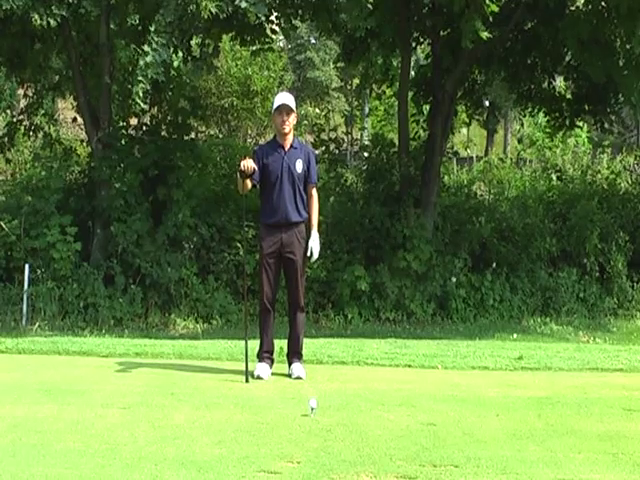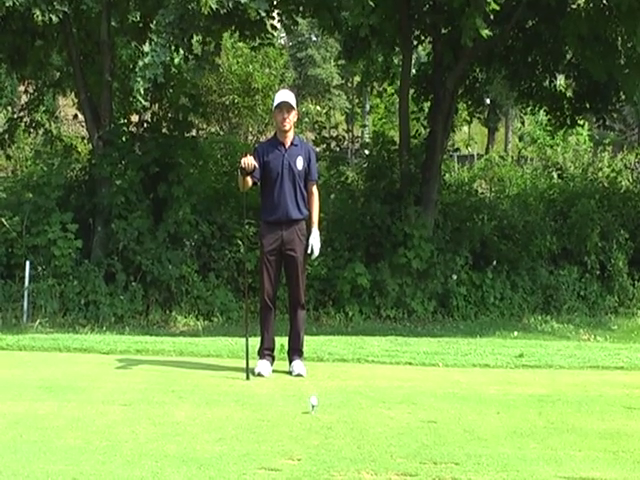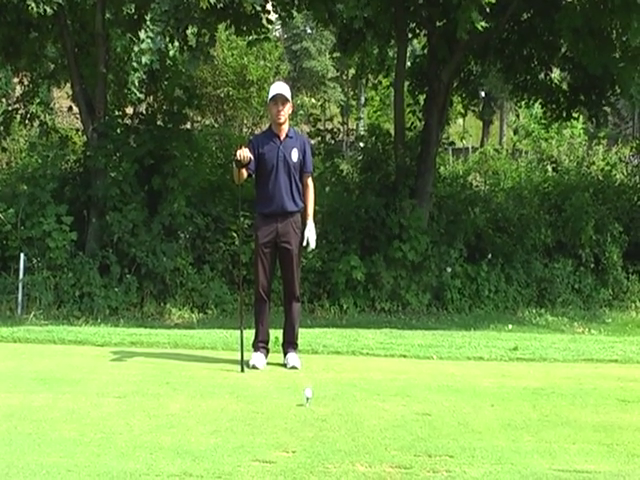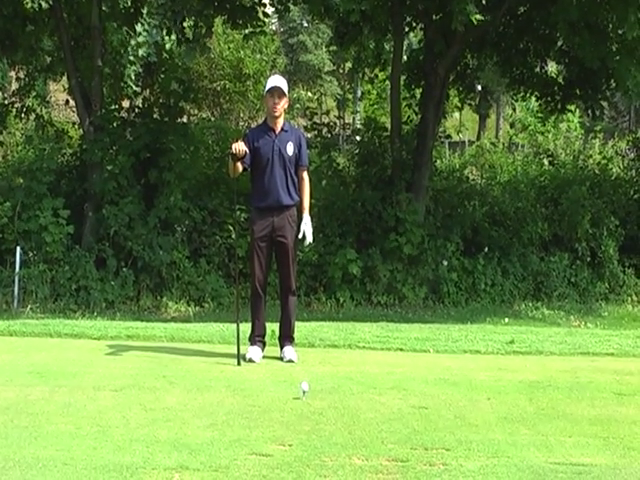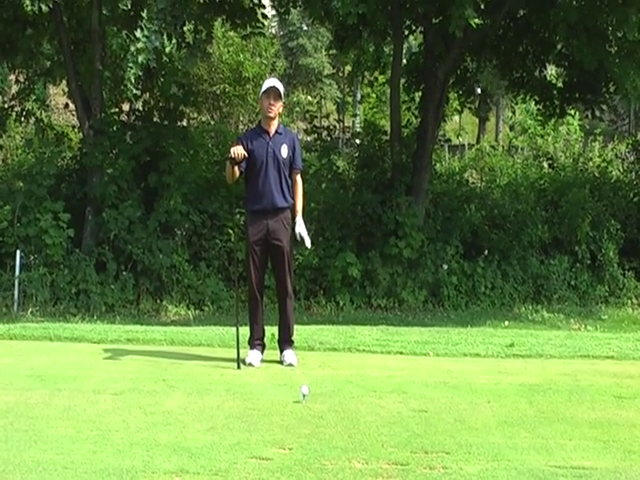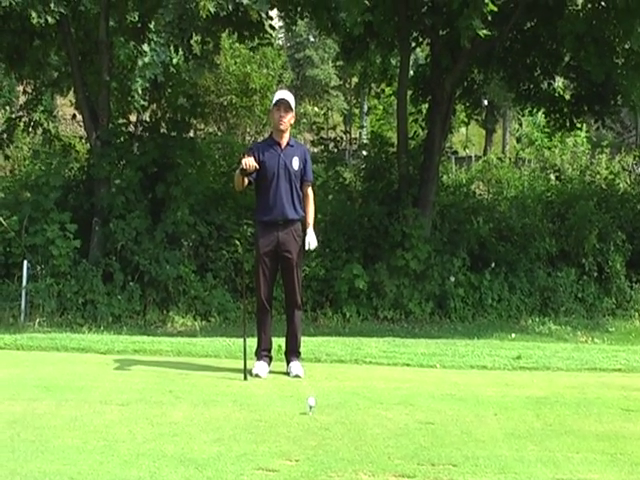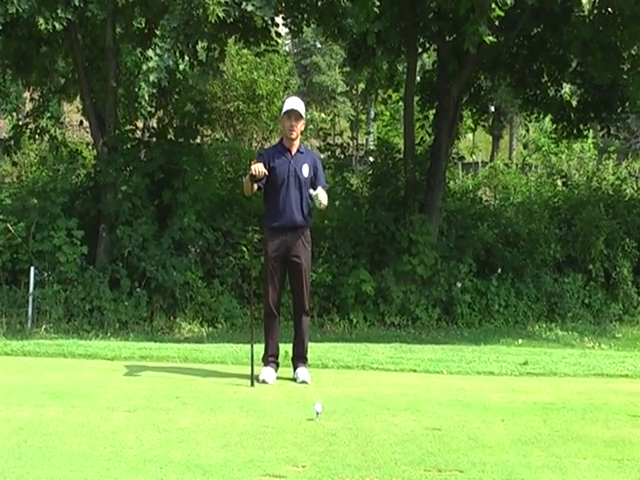
dt=0.7s
person 1, frame 1
left shoulder: (306, 153)
right shoulder: (262, 152)
left elbow: (312, 194)
right elbow: (245, 189)
left wrist: (314, 231)
right wrist: (243, 174)
left hip: (296, 231)
right hip: (269, 231)
left knee: (297, 298)
right knee: (266, 298)
left ankle: (295, 359)
right ankle: (265, 358)
person 1, frame 2
left shoulder: (306, 150)
right shoulder: (263, 150)
left elbow: (313, 191)
right elbow: (246, 186)
left wrist: (315, 229)
right wrist: (244, 171)
left hip: (297, 229)
right hip: (269, 229)
left knee: (297, 296)
right knee: (267, 295)
left ankle: (296, 356)
right ankle: (266, 355)
person 1, frame 3
left shoulder: (301, 142)
right shoulder: (257, 142)
left elbow: (308, 183)
right elbow: (240, 179)
left wrist: (310, 221)
right wrist: (239, 163)
left hip: (291, 221)
right hip: (264, 221)
left knee: (292, 288)
right knee: (262, 287)
left ankle: (290, 348)
right ankle: (260, 347)
person 1, frame 4
left shoulder: (296, 136)
right shoulder: (253, 136)
left elbow: (303, 177)
right elbow: (235, 172)
left wrist: (306, 215)
right wrist: (235, 156)
left hip: (287, 215)
right hip: (260, 215)
left knee: (288, 282)
right knee: (258, 281)
left ankle: (287, 342)
right ankle: (256, 341)
person 1, frame 5
left shoulder: (290, 139)
right shoulder: (247, 138)
left elbow: (296, 179)
right elbow: (231, 178)
left wrist: (299, 217)
right wrist: (233, 160)
left hip: (282, 218)
right hip: (255, 219)
left knee: (285, 285)
right knee: (255, 285)
left ankle: (286, 345)
right ankle: (256, 345)
person 1, frame 6
left shoulder: (301, 152)
right shoulder: (258, 150)
left elbow: (307, 192)
right elbow: (239, 186)
left wrist: (310, 228)
right wrist: (243, 170)
left hip: (292, 230)
right hip: (265, 230)
left knee: (294, 296)
right knee: (263, 296)
left ankle: (293, 357)
right ankle: (263, 356)
person 1, frame 7
left shoulder: (312, 159)
right shoulder: (267, 156)
left elbow: (322, 194)
right elbow: (248, 191)
left wrist: (322, 198)
right wrist: (252, 175)
left hip: (300, 236)
right hip: (273, 235)
left knee: (301, 302)
right knee: (271, 301)
left ankle: (300, 363)
right ankle: (270, 362)
